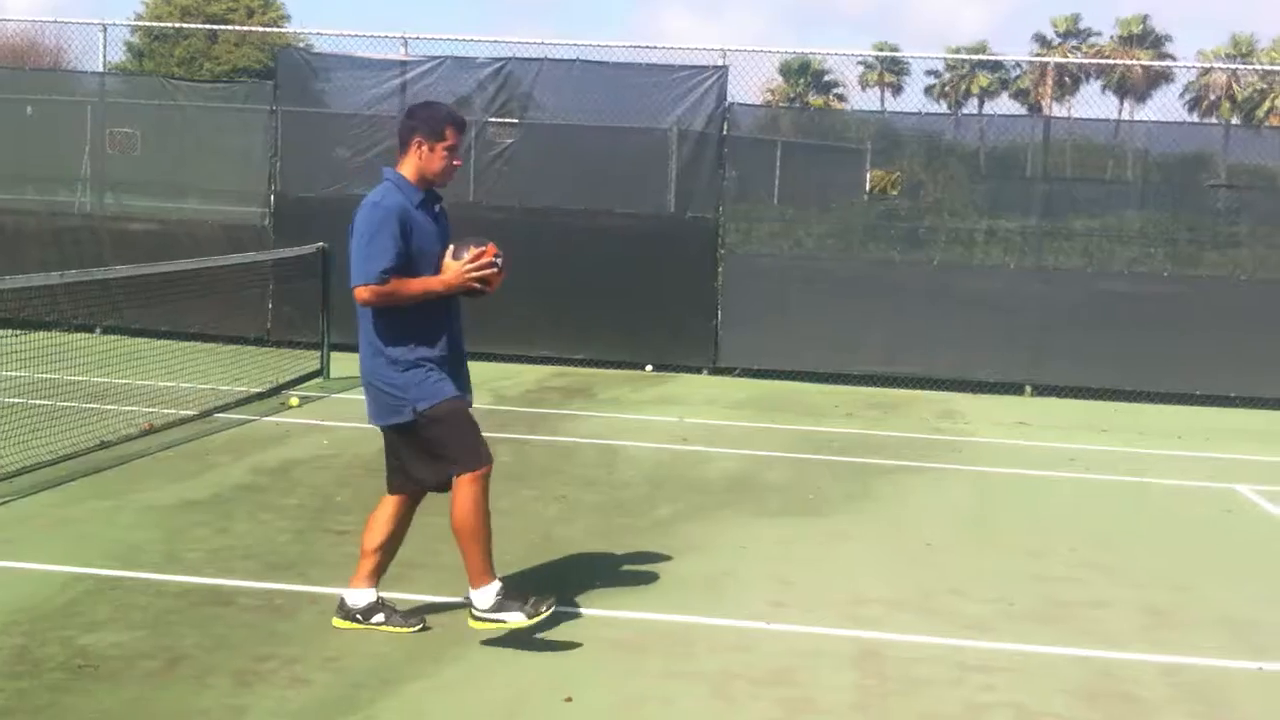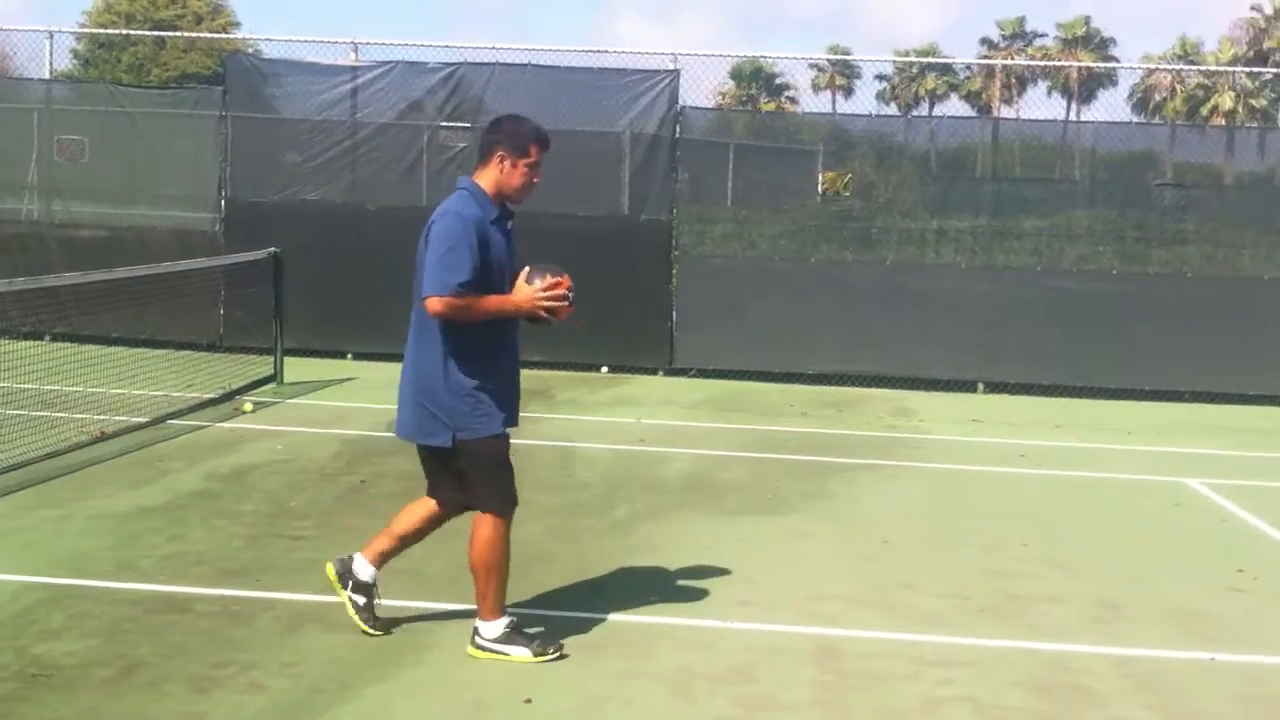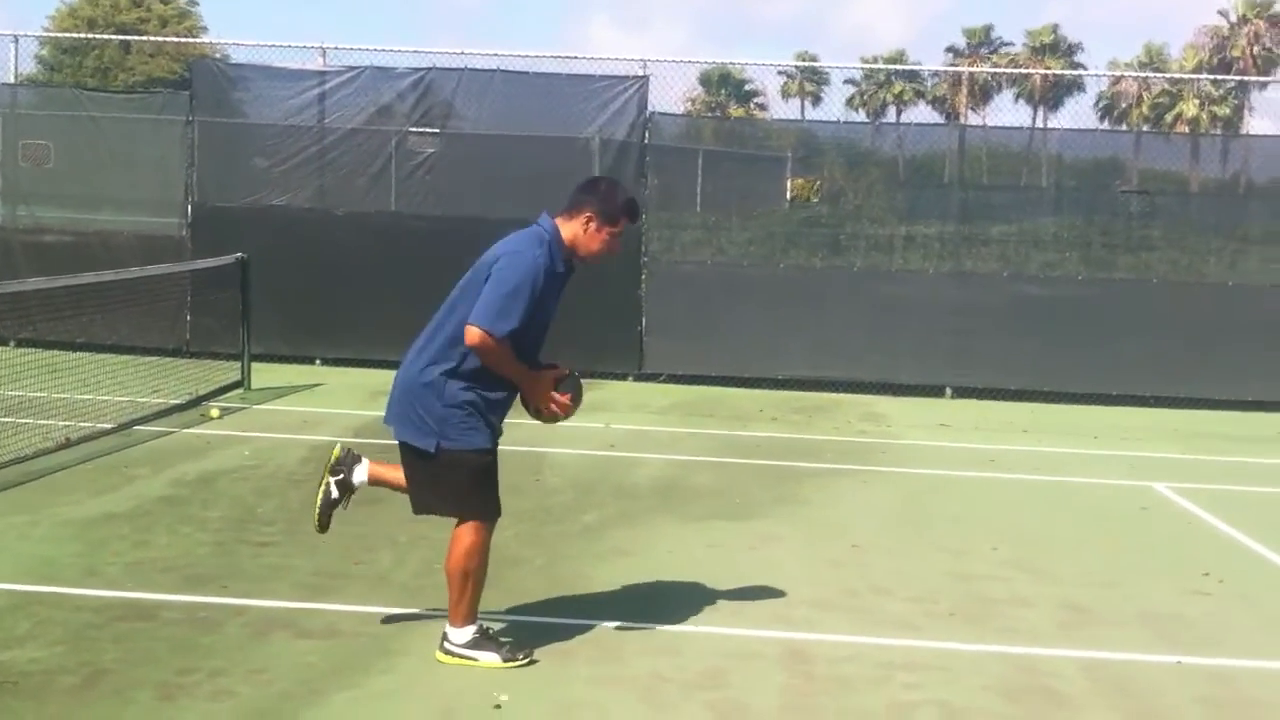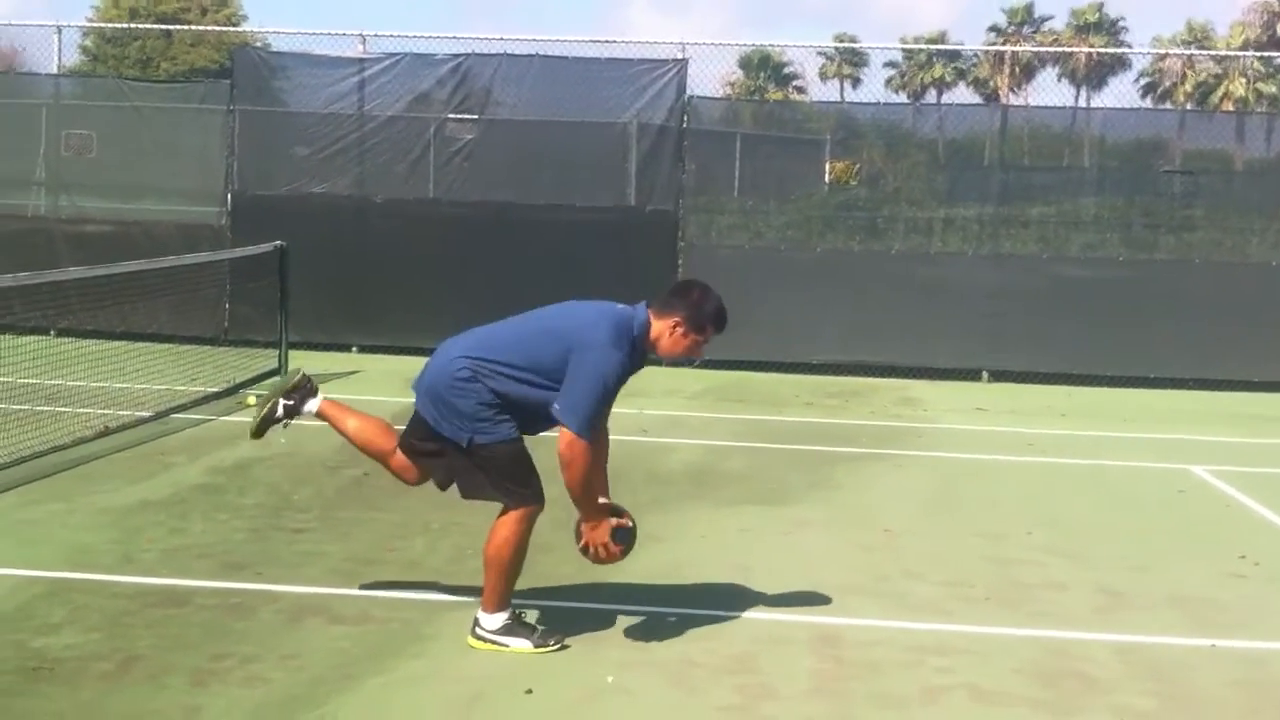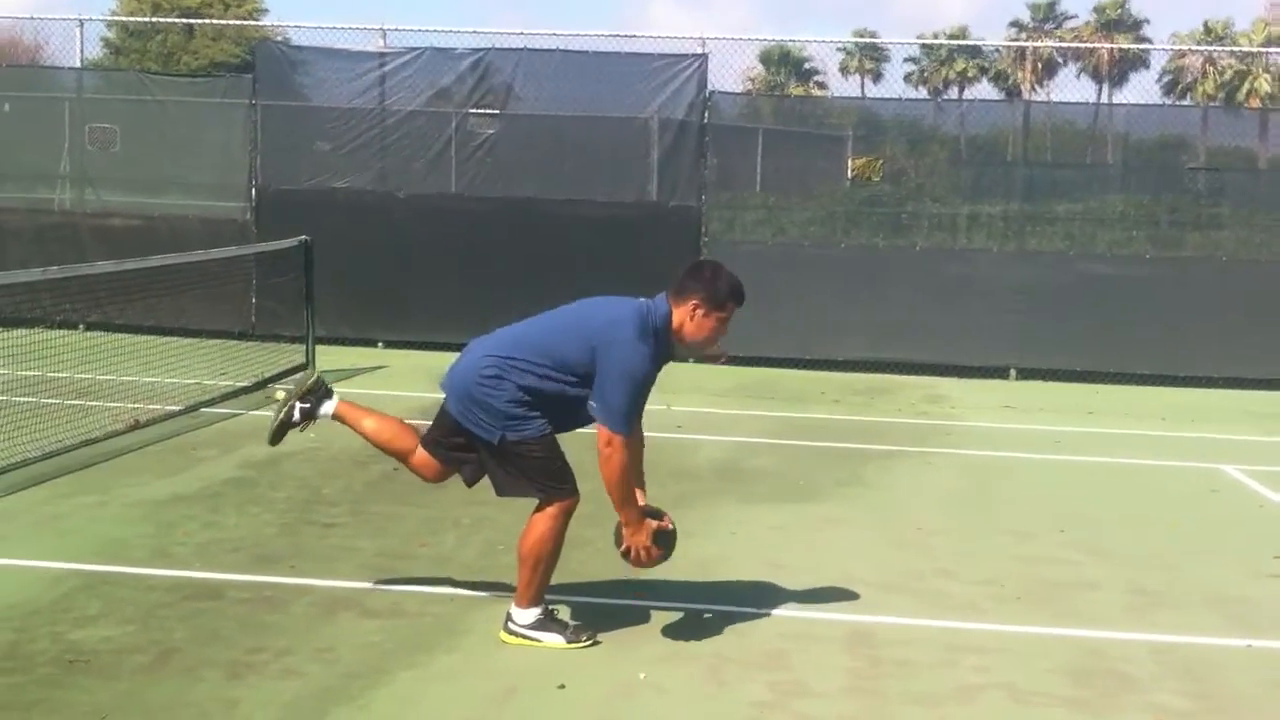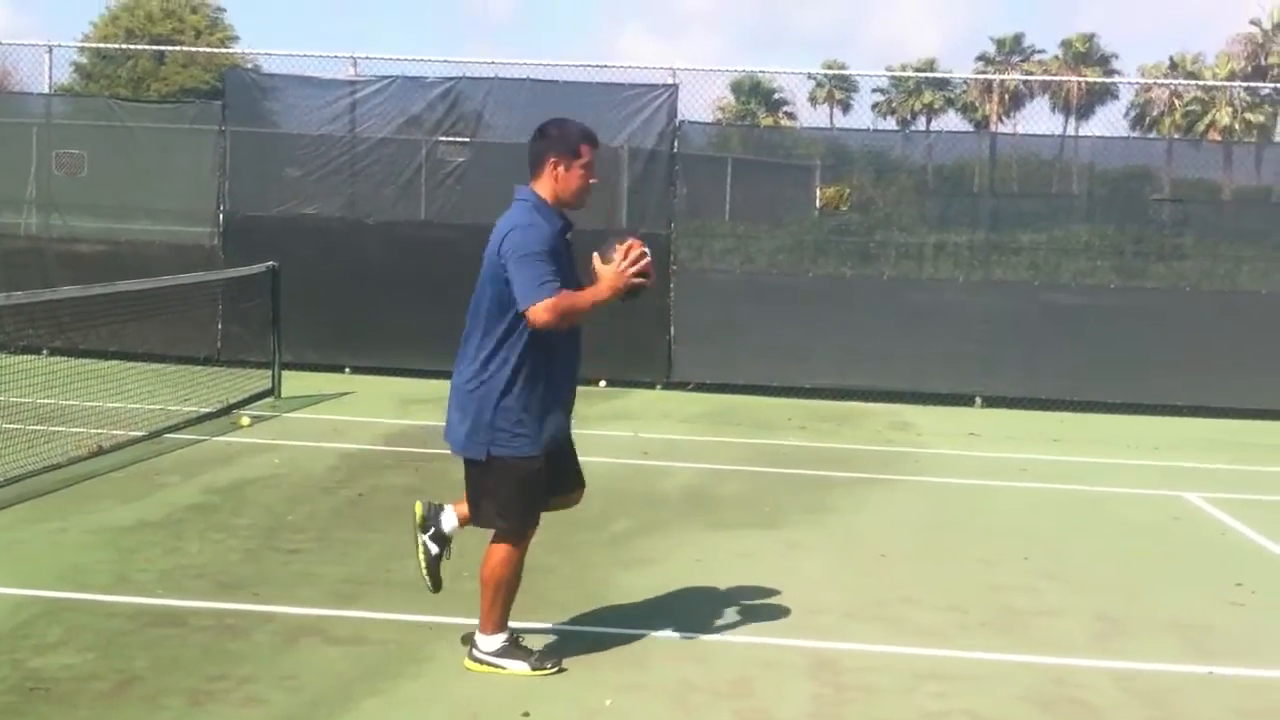
dt=0.7s
person 1, frame 1
left shoulder: (429, 207)
right shoulder: (383, 208)
right elbow: (369, 290)
left wrist: (466, 277)
right wrist: (445, 281)
left hip: (428, 372)
right hip: (406, 374)
left knee: (406, 489)
right knee: (473, 469)
left ankle: (360, 597)
right ankle: (485, 596)
person 1, frame 2
left shoulder: (492, 217)
right shoulder: (460, 218)
right elbow: (440, 302)
left wrist: (527, 302)
right wrist: (513, 304)
left hip: (469, 390)
right hip: (459, 394)
left knee: (451, 499)
right knee: (495, 507)
left ankle: (360, 568)
right ankle: (492, 629)
person 1, frame 3
left shoulder: (548, 255)
right shoulder: (529, 258)
right elbow: (478, 335)
left wrist: (540, 377)
right wrist: (532, 384)
left hip: (455, 393)
right hip: (446, 397)
left knee: (474, 501)
right knee: (476, 515)
left ankle: (357, 472)
right ankle: (460, 637)
person 1, frame 4
left shoulder: (622, 331)
right shoulder: (607, 350)
left elbow: (594, 428)
right elbow: (572, 446)
left wrist: (602, 499)
right wrist: (593, 520)
left hip: (455, 375)
right hip: (466, 387)
left knee: (407, 466)
right knee: (523, 501)
left ankle: (307, 400)
right ankle: (493, 622)
person 1, frame 5
left shoulder: (645, 327)
right shoulder: (632, 344)
left elbow: (629, 426)
right elbow: (612, 444)
left wrist: (640, 497)
right wrist: (633, 524)
left hip: (480, 376)
right hip: (494, 390)
left knee: (425, 461)
right knee: (558, 498)
left ankle: (324, 403)
right ankle: (525, 617)
person 1, frame 6
left shoulder: (546, 224)
right shoulder: (526, 231)
left elbow: (557, 296)
right elbow: (544, 314)
left wrist: (605, 280)
right wrist: (608, 288)
left hip: (534, 402)
right hip: (500, 408)
left knee: (564, 493)
right knee: (515, 529)
left ankle: (447, 520)
right ankle: (489, 644)
